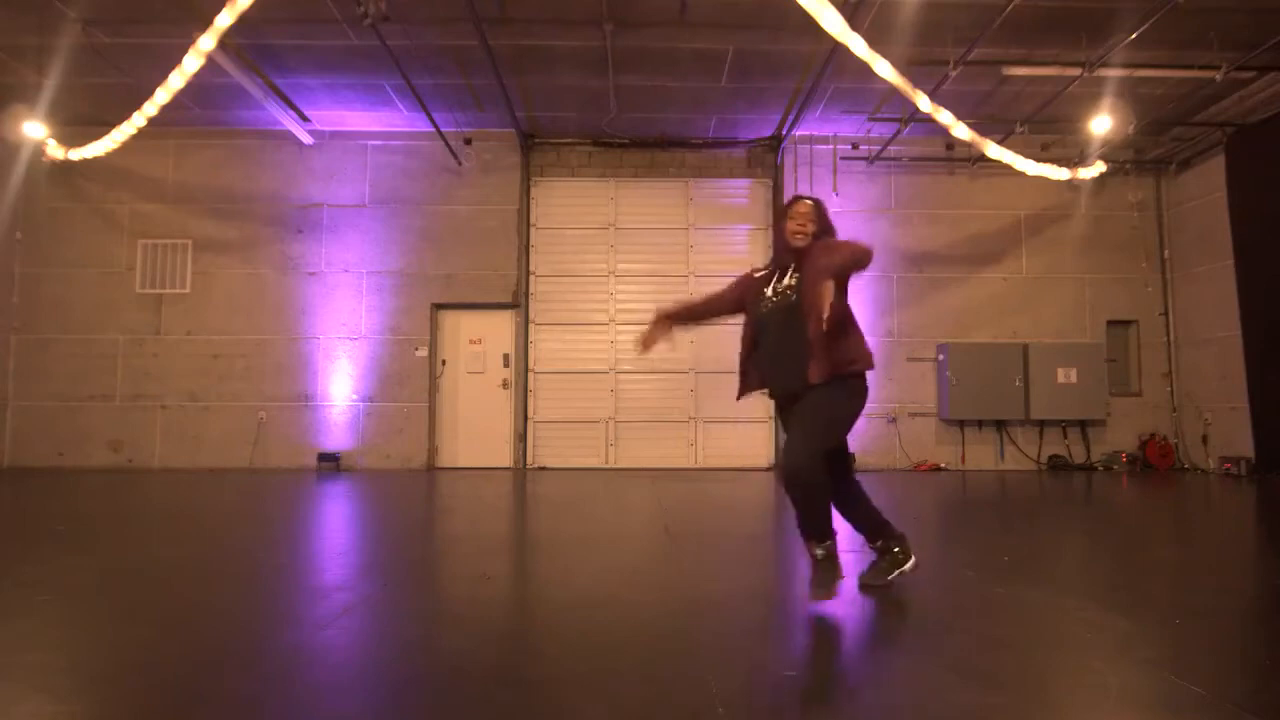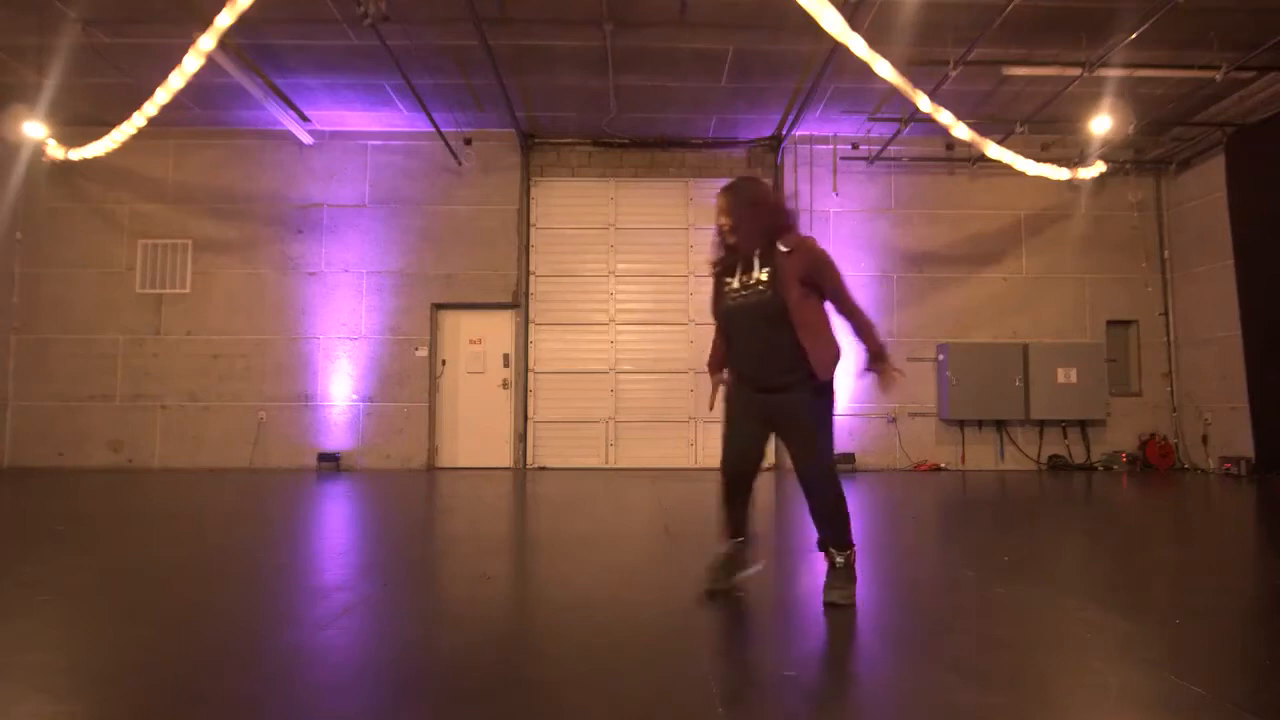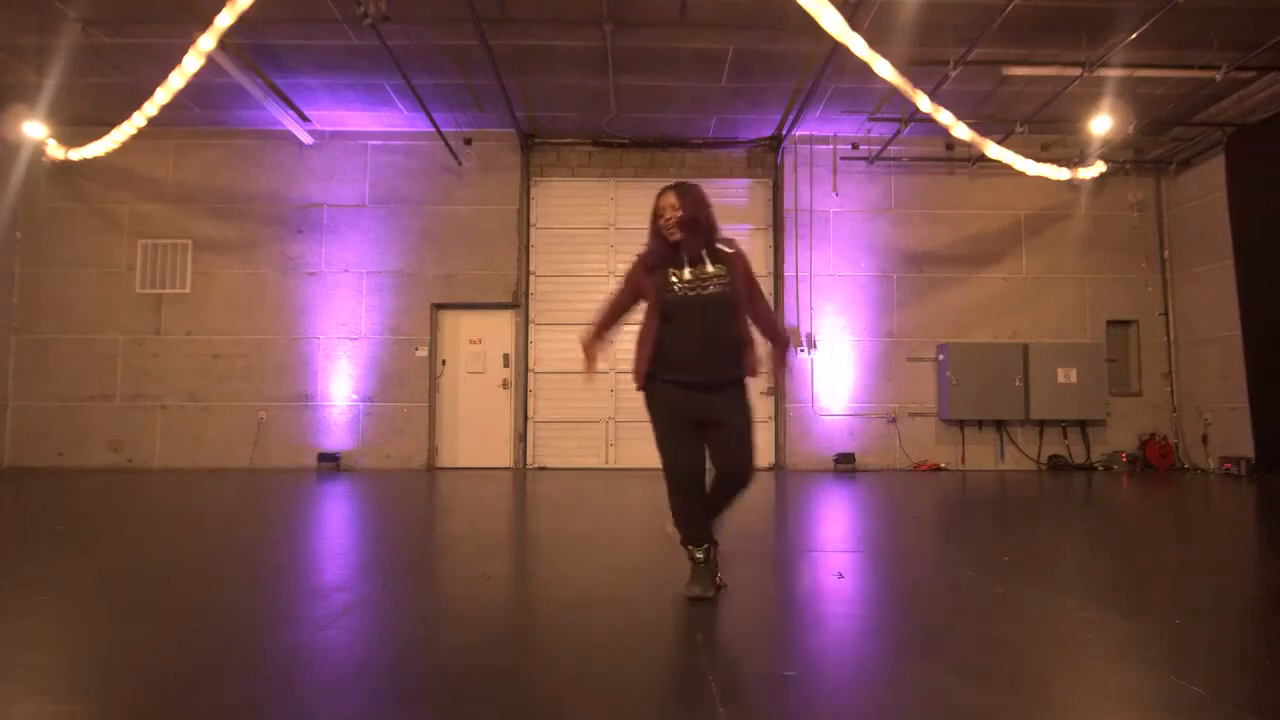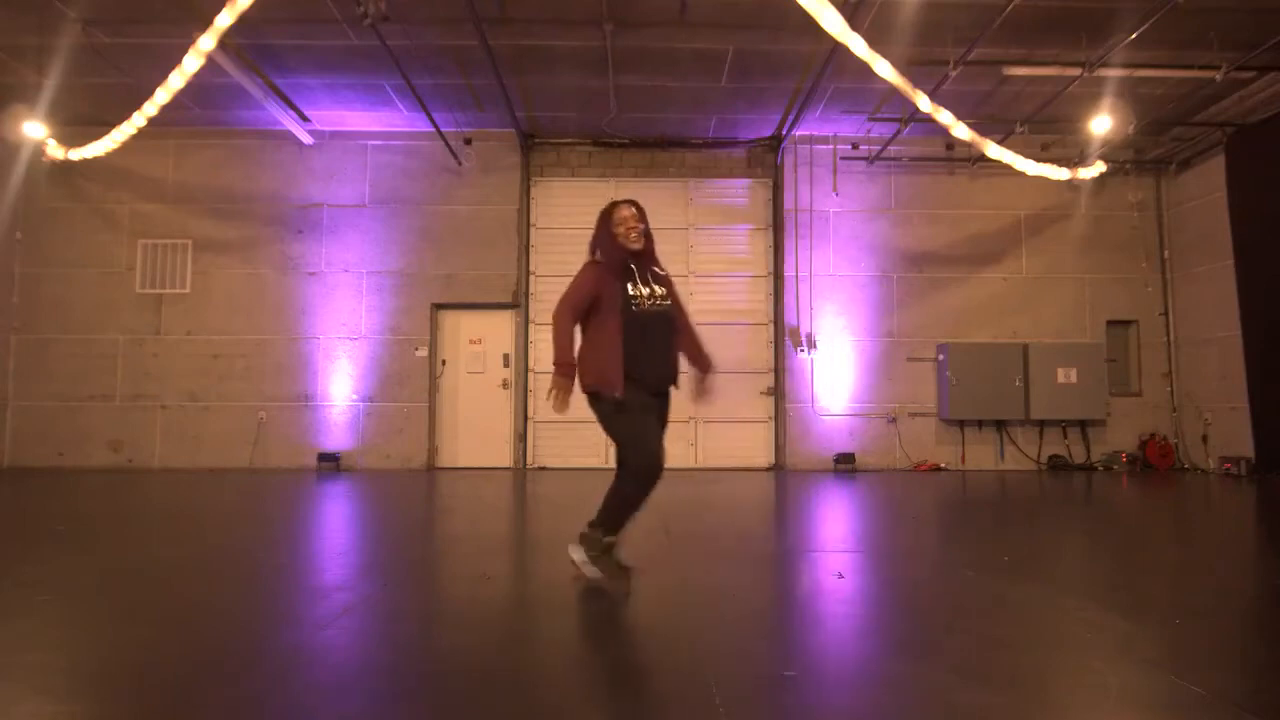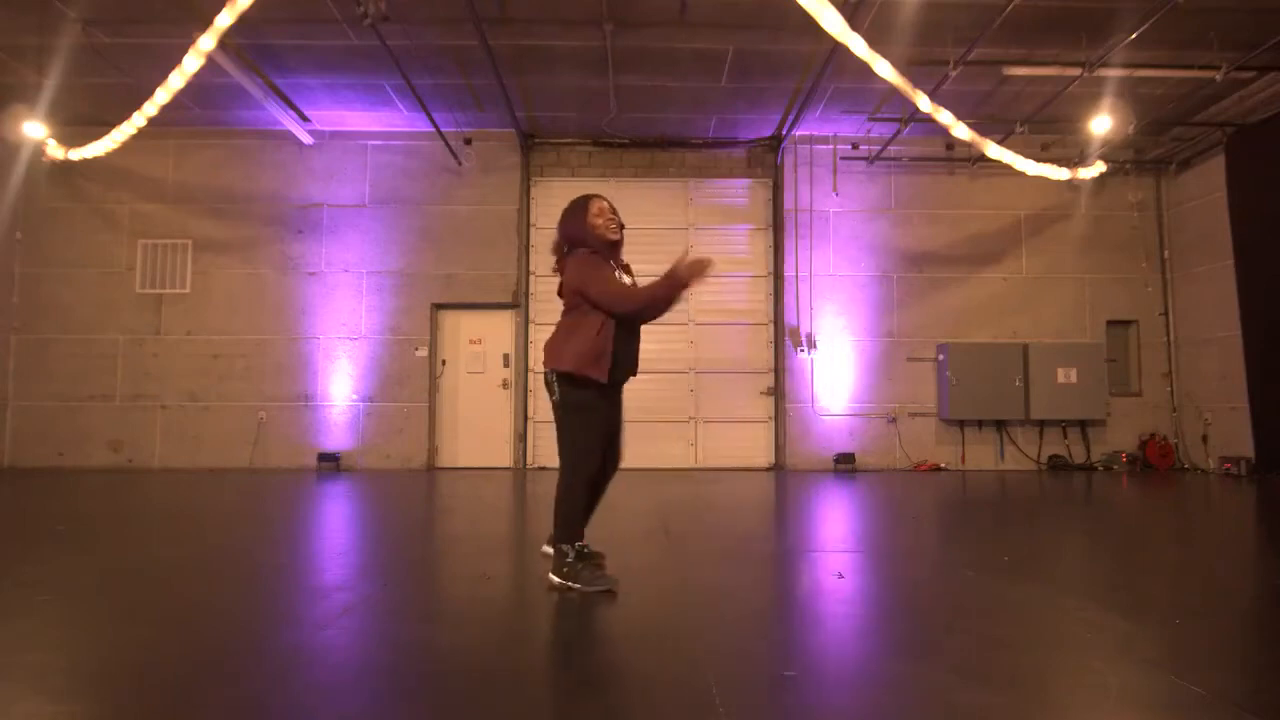
dt=0.4s
person 1, frame 1
left shoulder: (824, 255)
right shoulder: (760, 279)
left elbow: (859, 253)
right elbow: (713, 304)
left wrist: (830, 276)
right wrist: (669, 317)
left hip: (835, 384)
right hip: (791, 395)
left knee: (798, 466)
right knee: (833, 479)
left ankle: (822, 552)
right ankle: (893, 550)
person 1, frame 2
left shoulder: (799, 252)
right shoulder: (726, 265)
left elbow: (845, 302)
left wrist: (876, 354)
right wrist: (717, 367)
left hip: (801, 385)
right hip: (747, 390)
left knee: (816, 474)
right knee: (735, 469)
left ankle: (840, 563)
right ankle: (736, 551)
person 1, frame 3
left shoulder: (729, 256)
right shoulder: (652, 263)
left elbow: (755, 304)
right elbow: (619, 303)
left wrist: (778, 343)
right wrist: (596, 336)
left hip: (725, 386)
right hip: (670, 387)
left knee: (737, 470)
right knee: (683, 475)
left ankle: (699, 529)
right ankle: (701, 559)
person 1, frame 4
left shoulder: (657, 275)
right shoulder: (598, 272)
left elbow: (679, 321)
right elbow: (564, 314)
left wrist: (702, 364)
right wrist: (564, 369)
left hip: (654, 390)
right hip: (615, 388)
left knee: (637, 469)
right knee: (645, 462)
left ankle: (597, 542)
right ankle: (596, 541)
person 1, frame 5
left shoulder: (610, 264)
right shoulder: (584, 263)
left elbow: (640, 311)
right elbow: (624, 302)
left wrist: (677, 281)
right wrist: (675, 278)
left hip: (603, 378)
right hip: (576, 376)
left knee: (605, 462)
right knee: (580, 465)
left ankle: (563, 538)
right ankle: (567, 561)
